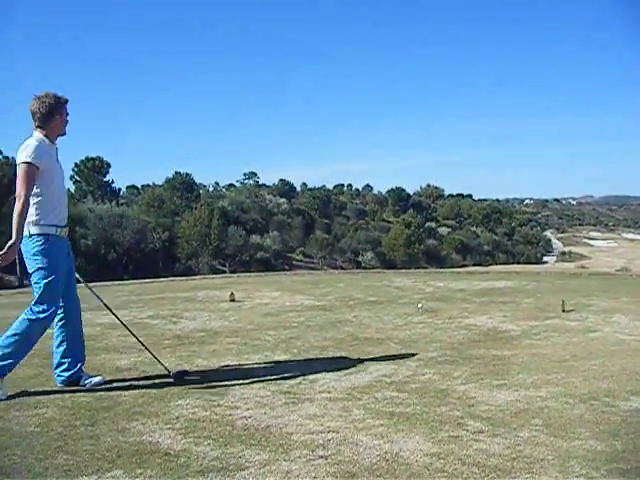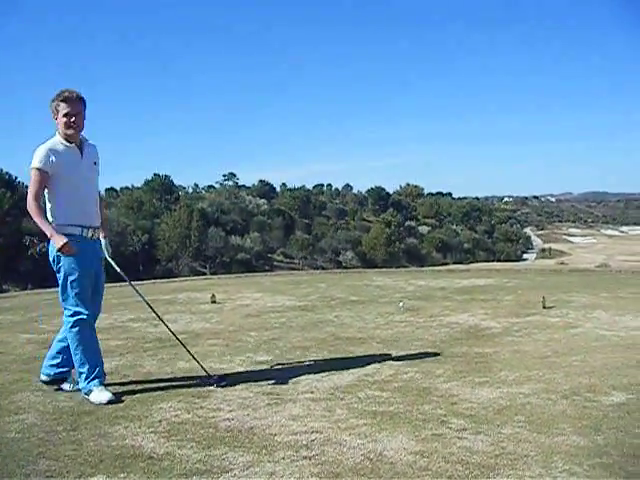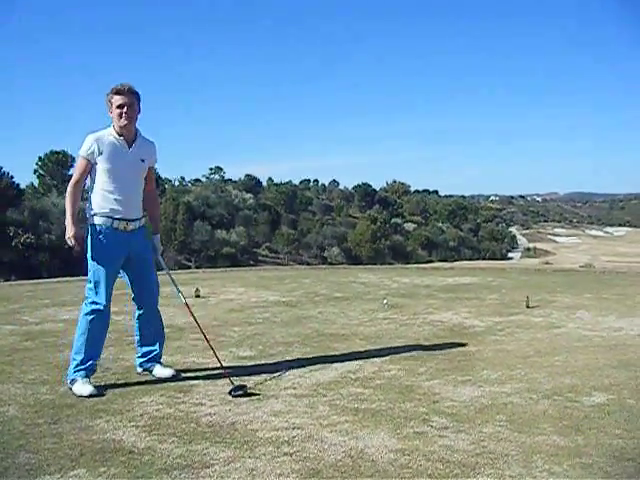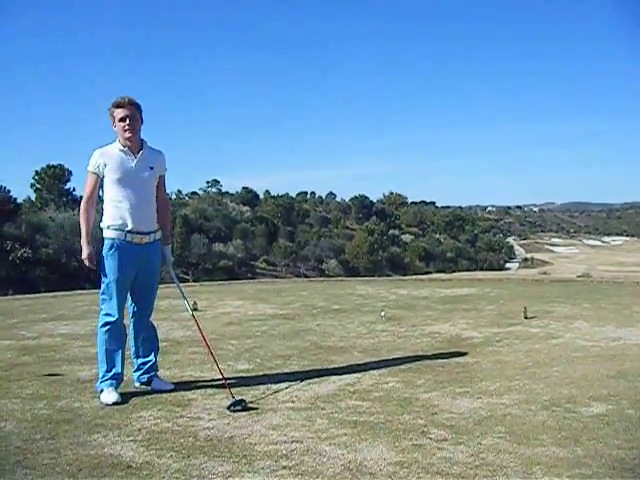
dt=0.7s
person 1, frame 1
left shoulder: (50, 149)
right shoulder: (34, 148)
left hip: (58, 239)
right hip: (42, 240)
left knee: (69, 308)
right knee: (43, 310)
left ankle: (69, 371)
person 1, frame 2
left shoulder: (91, 150)
right shoulder: (47, 153)
right elbow: (33, 201)
left wrist: (103, 234)
right wrist: (54, 235)
left hip: (93, 241)
right hip: (69, 242)
left knee: (87, 310)
right knee: (78, 313)
left ankle: (54, 369)
right ankle: (90, 382)
person 1, frame 3
left shoulder: (148, 147)
right shoulder: (96, 142)
right elbow: (75, 185)
left wrist: (156, 233)
right wrist: (71, 223)
left hip: (137, 232)
right hip: (105, 231)
left knee: (148, 299)
right knee: (98, 303)
left ankle: (149, 359)
right ankle: (79, 372)
person 1, frame 4
left shoulder: (157, 157)
right shoulder: (102, 156)
right elbow: (88, 201)
left wrist: (167, 243)
right wrist: (86, 243)
left hip: (150, 244)
right hip: (118, 243)
left knee: (143, 313)
right knee: (111, 315)
left ankle: (146, 373)
right ankle: (108, 382)
